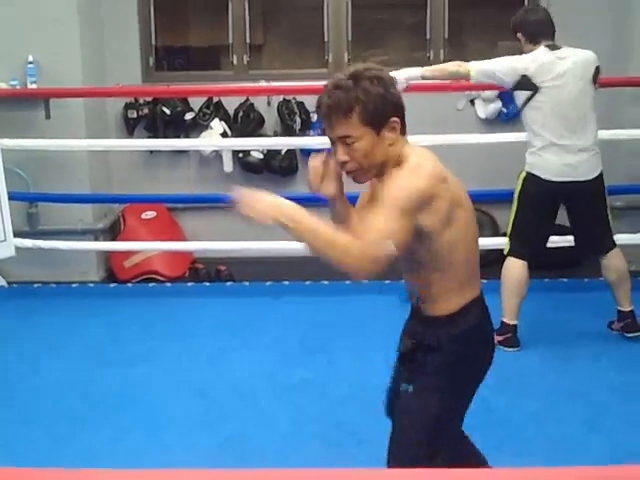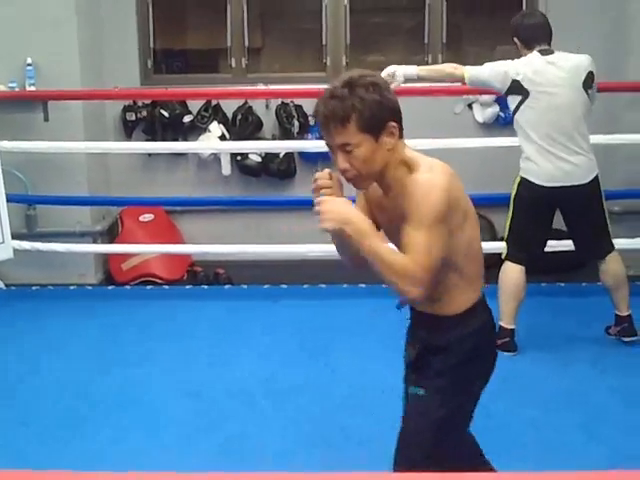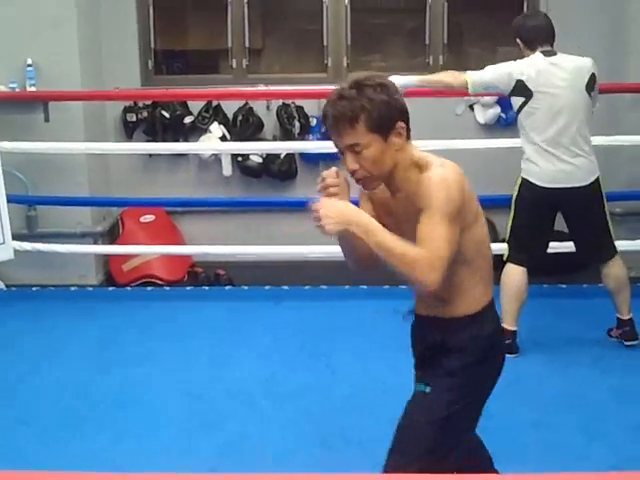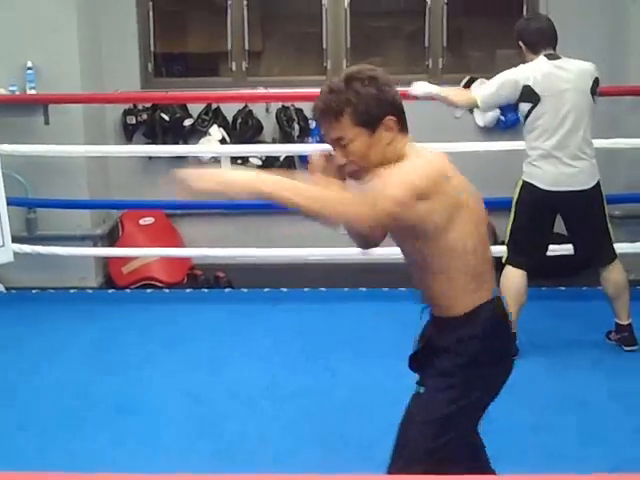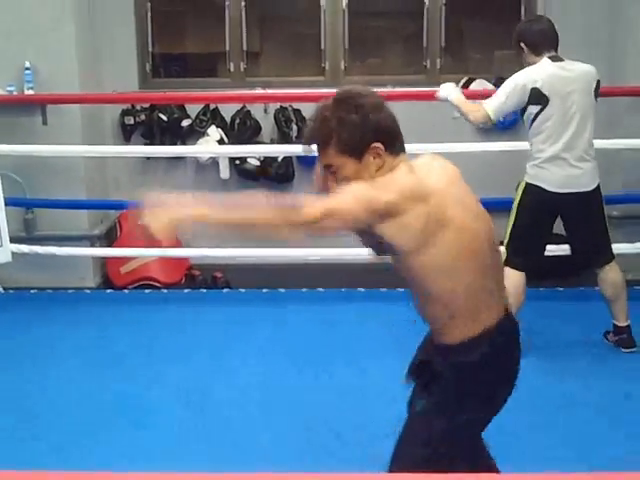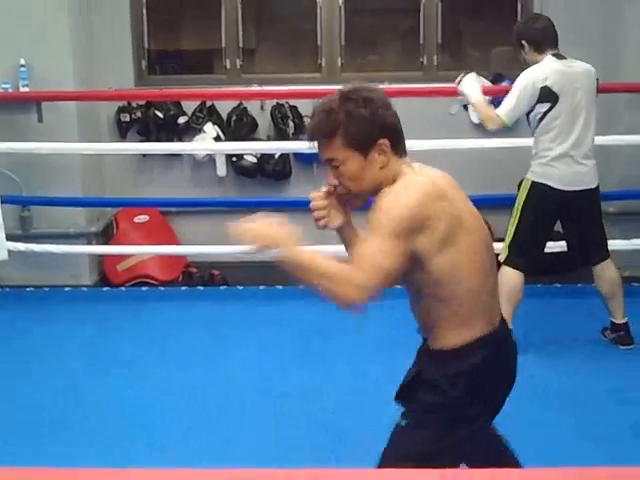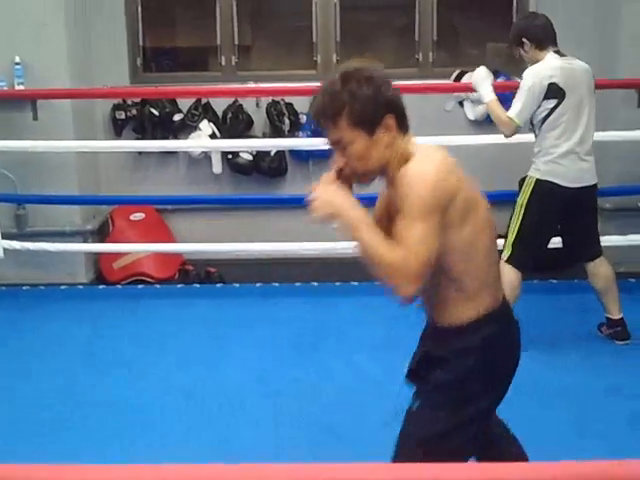
dt=0.1s
person 1, frame 1
left shoulder: (416, 178)
right shoulder: (388, 175)
left elbow: (363, 261)
right elbow: (356, 242)
left wrist: (287, 213)
right wrist: (334, 197)
left hip: (455, 337)
right hip: (429, 323)
left knee: (411, 462)
right knee: (406, 415)
right ankle: (476, 473)
person 1, frame 2
left shoulder: (429, 184)
right shoulder: (373, 183)
left elbow: (413, 285)
right elbow: (357, 259)
left wrist: (354, 221)
right wrist: (341, 217)
left hip: (459, 340)
right hip: (427, 330)
left knee: (416, 467)
right knee: (441, 432)
right ankle: (480, 476)
person 1, frame 3
left shoulder: (440, 181)
right shoulder: (380, 185)
left elbow: (429, 274)
right elbow: (363, 261)
left wrist: (361, 222)
right wrist: (344, 212)
left hip: (467, 343)
right hip: (433, 332)
left knee: (408, 468)
right knee: (447, 433)
right ankle: (481, 474)
person 1, frame 4
left shoulder: (420, 171)
right shoulder: (412, 163)
left elbow: (358, 213)
right elbow: (367, 238)
left wrist: (254, 180)
right wrist: (334, 184)
left hip: (474, 343)
right hip: (461, 329)
left knee: (413, 469)
right knee: (453, 429)
person 1, frame 5
left shoulder: (395, 194)
right shoulder: (434, 169)
left elbow: (300, 216)
right elbow: (384, 243)
left wrist: (192, 210)
right wrist: (335, 197)
left hip: (473, 362)
left knee: (412, 470)
right knee: (452, 435)
person 1, frame 6
left shoulder: (406, 201)
right shoulder: (427, 182)
left elbow: (353, 289)
right elbow: (382, 269)
left wrist: (282, 240)
right wrist: (343, 227)
left hip: (462, 372)
right hip: (486, 349)
right knee: (471, 438)
person 1, frame 7
left shoulder: (422, 176)
right shoulder: (412, 170)
left elbow: (407, 280)
right elbow: (388, 245)
left wrist: (349, 214)
right wrist: (346, 202)
left hip: (468, 347)
right hip: (480, 332)
right knee: (477, 430)
person 2, frame 1
left shoulder: (521, 66)
right shoulder: (588, 59)
left elbow: (462, 69)
left wrist: (414, 72)
left hip: (543, 174)
right hip: (587, 171)
left knee: (519, 252)
right knee: (606, 246)
left ankle: (508, 330)
person 2, frame 2
left shoulder: (513, 71)
right shoulder: (584, 64)
left elbow: (456, 72)
left wrist: (408, 70)
left hip: (538, 179)
right hip: (582, 176)
left knee: (516, 258)
right knee: (603, 251)
left ankle: (505, 334)
person 2, frame 3
left shoulder: (517, 72)
right shoulder: (586, 67)
left elbow: (459, 80)
left wrist: (413, 80)
left hip: (539, 181)
right hip: (583, 178)
left knee: (518, 259)
right knee: (606, 254)
left ankle: (507, 335)
person 2, frame 4
left shoulder: (519, 77)
right shoulder: (588, 71)
left elbow: (465, 100)
left wrist: (430, 89)
left hip: (540, 183)
right hip: (585, 182)
left knee: (518, 263)
right knee: (605, 258)
person 2, frame 5
left shoulder: (526, 80)
right shoulder: (588, 74)
left elbow: (480, 116)
left wrist: (452, 94)
left hip: (543, 185)
right hip: (585, 183)
left knee: (516, 262)
right knee: (602, 260)
person 2, frame 6
left shoulder: (532, 78)
right shoulder: (587, 72)
left elbow: (494, 123)
left wrist: (473, 91)
left hip: (545, 182)
right hip: (585, 181)
left knee: (513, 261)
right knee: (598, 257)
right ankle: (620, 327)
person 2, frame 7
left shoulder: (537, 74)
right shoulder: (584, 69)
left elbow: (508, 127)
left wrist: (485, 89)
left hip: (549, 178)
right hip: (584, 178)
left knee: (514, 258)
right knee: (591, 255)
right ankle: (616, 323)
